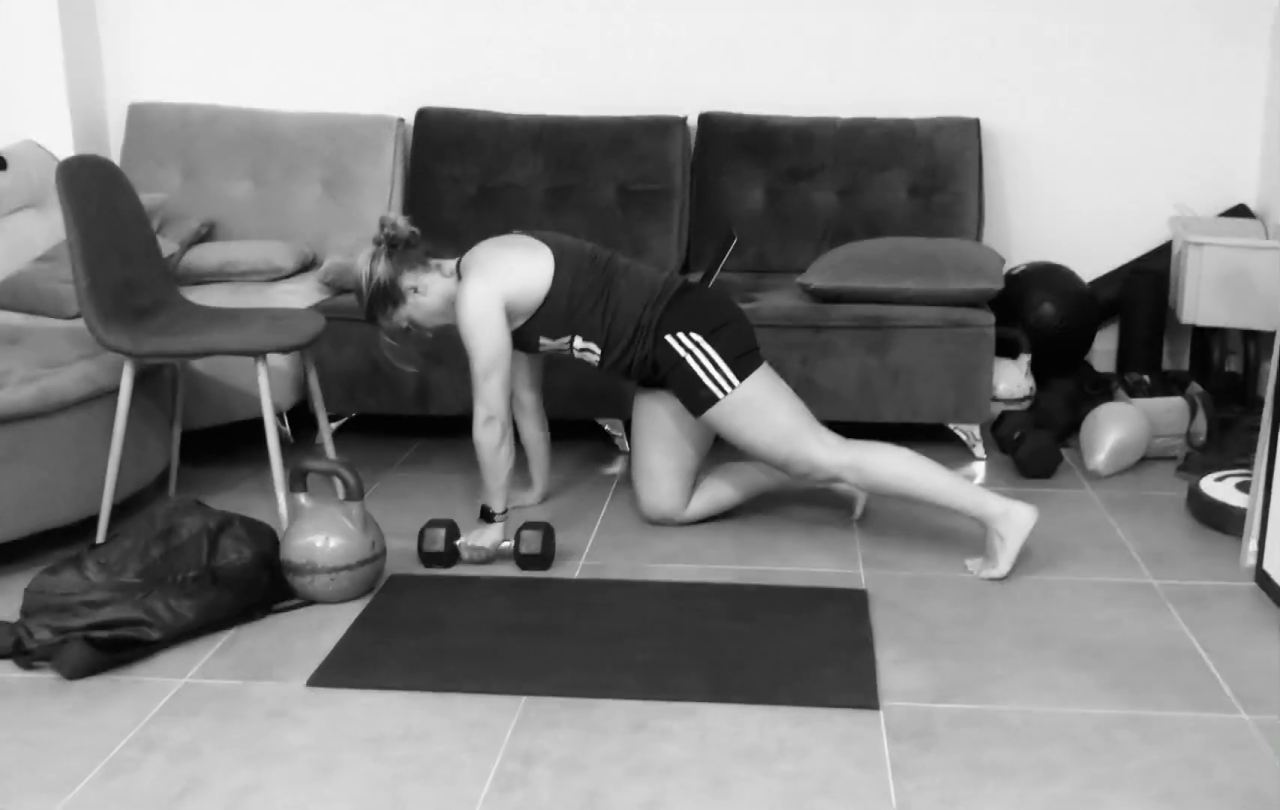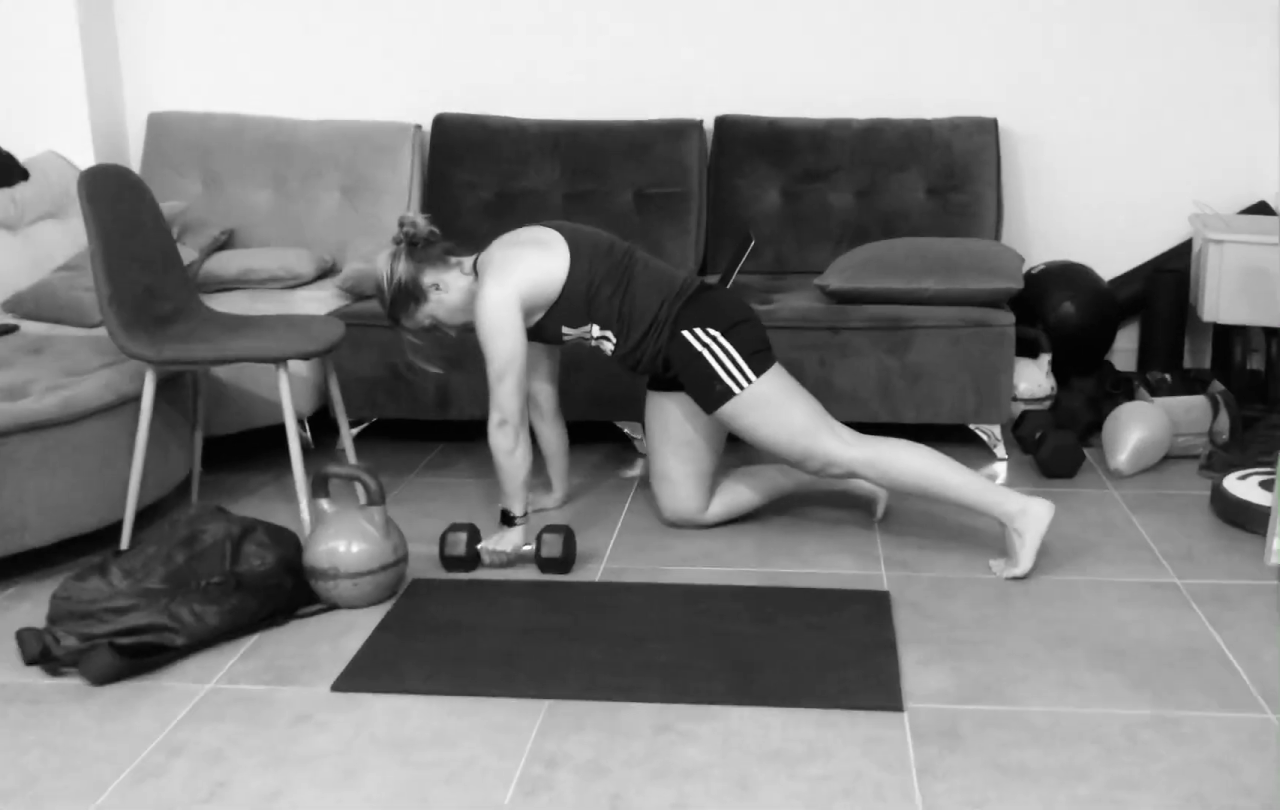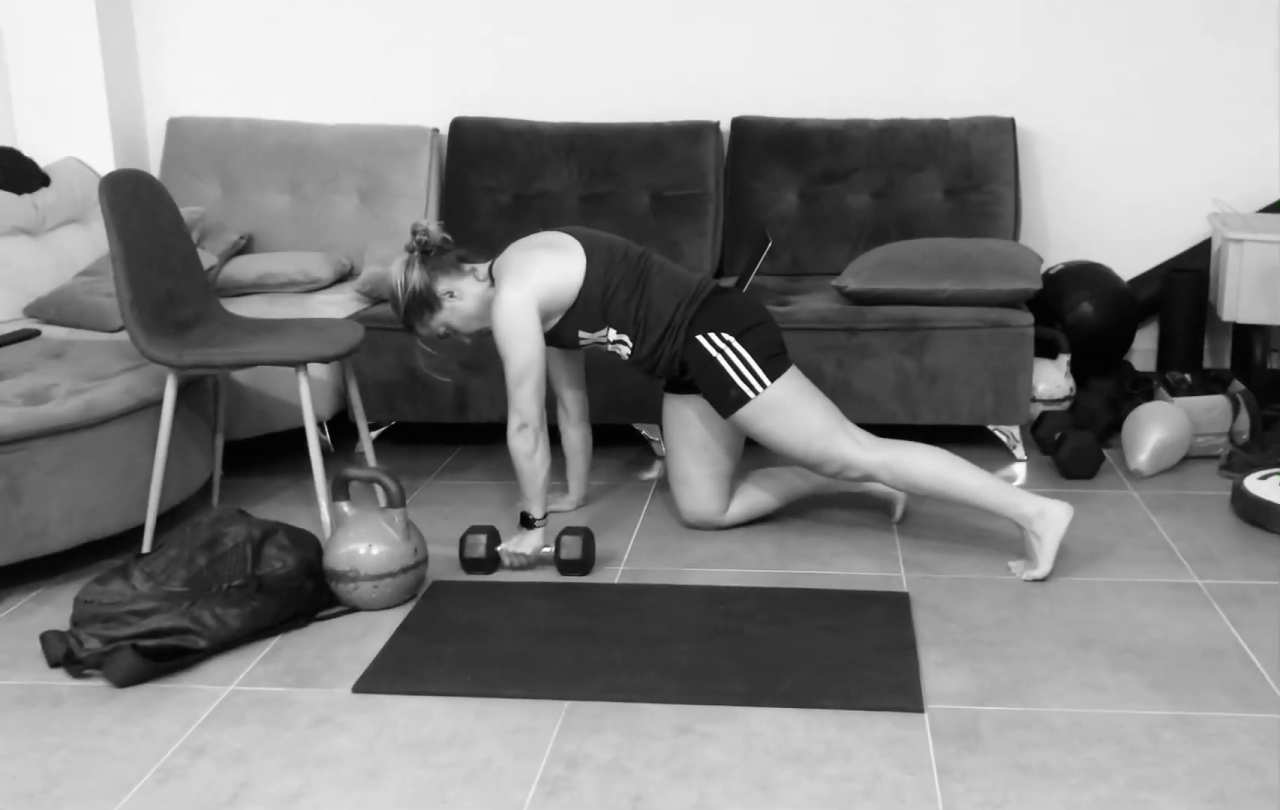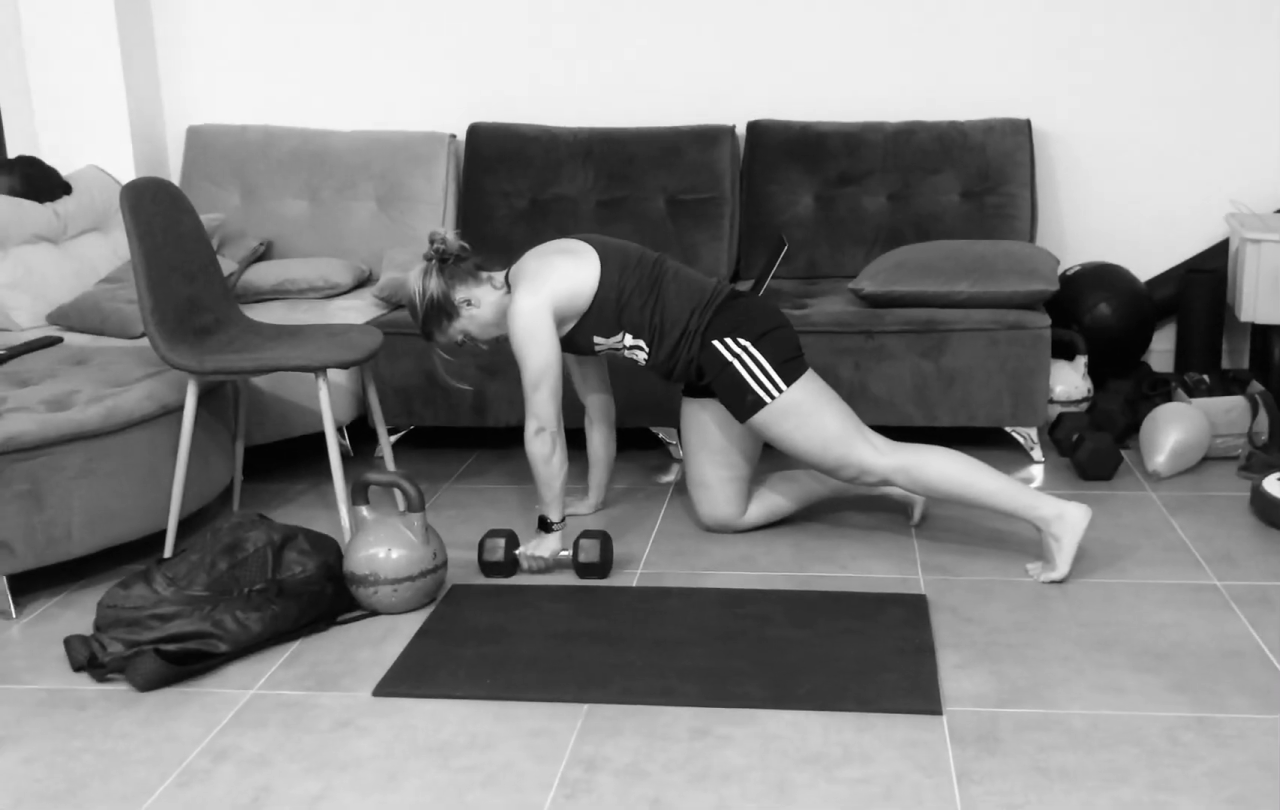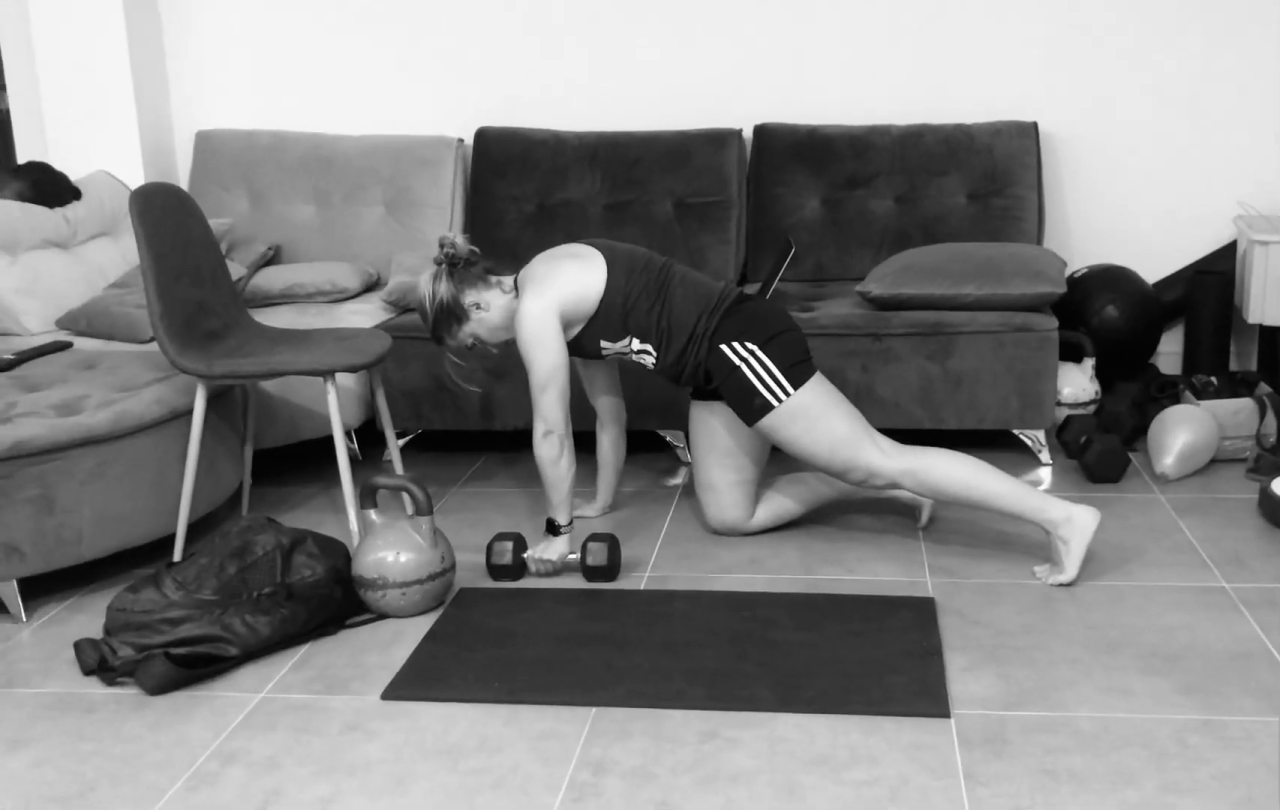
dt=0.3s
person 1, frame 1
left shoulder: (475, 293)
right shoulder: (496, 276)
left elbow: (491, 419)
right elbow: (524, 396)
left wrist: (491, 517)
right wrist: (537, 488)
left hip: (688, 333)
right hip: (667, 350)
left knee: (819, 452)
right knee: (664, 504)
left ankle: (1000, 512)
right ankle: (804, 476)
person 1, frame 2
left shoulder: (493, 291)
right shoulder: (514, 274)
left elbow: (506, 420)
right elbow: (541, 394)
left wrist: (511, 519)
right wrist: (557, 490)
left hip: (700, 332)
right hip: (676, 349)
left knee: (834, 447)
right knee: (684, 508)
left ankle: (1016, 510)
right ankle: (831, 480)
person 1, frame 3
left shoulder: (510, 294)
right shoulder: (532, 279)
left elbow: (524, 424)
right elbow: (570, 398)
left wrist: (531, 522)
right wrist: (574, 493)
left hip: (717, 334)
right hip: (695, 351)
left knee: (850, 450)
right knee: (704, 509)
left ankle: (1035, 511)
right ankle: (855, 483)
person 1, frame 4
left shoulder: (526, 301)
right shoulder: (551, 287)
left elbow: (542, 428)
right elbow: (597, 400)
left wrist: (550, 525)
right wrist: (593, 497)
left hip: (733, 340)
right hip: (711, 355)
left knee: (868, 454)
right knee: (722, 513)
left ankle: (1053, 513)
right ankle: (875, 485)
person 1, frame 5
left shoulder: (534, 306)
right shoulder: (562, 290)
left elbow: (551, 432)
right elbow: (607, 403)
left wrist: (558, 528)
right wrist: (602, 500)
left hip: (742, 342)
right hip: (724, 356)
left knee: (876, 457)
right knee: (729, 515)
left ankle: (1062, 516)
right ankle: (880, 487)
